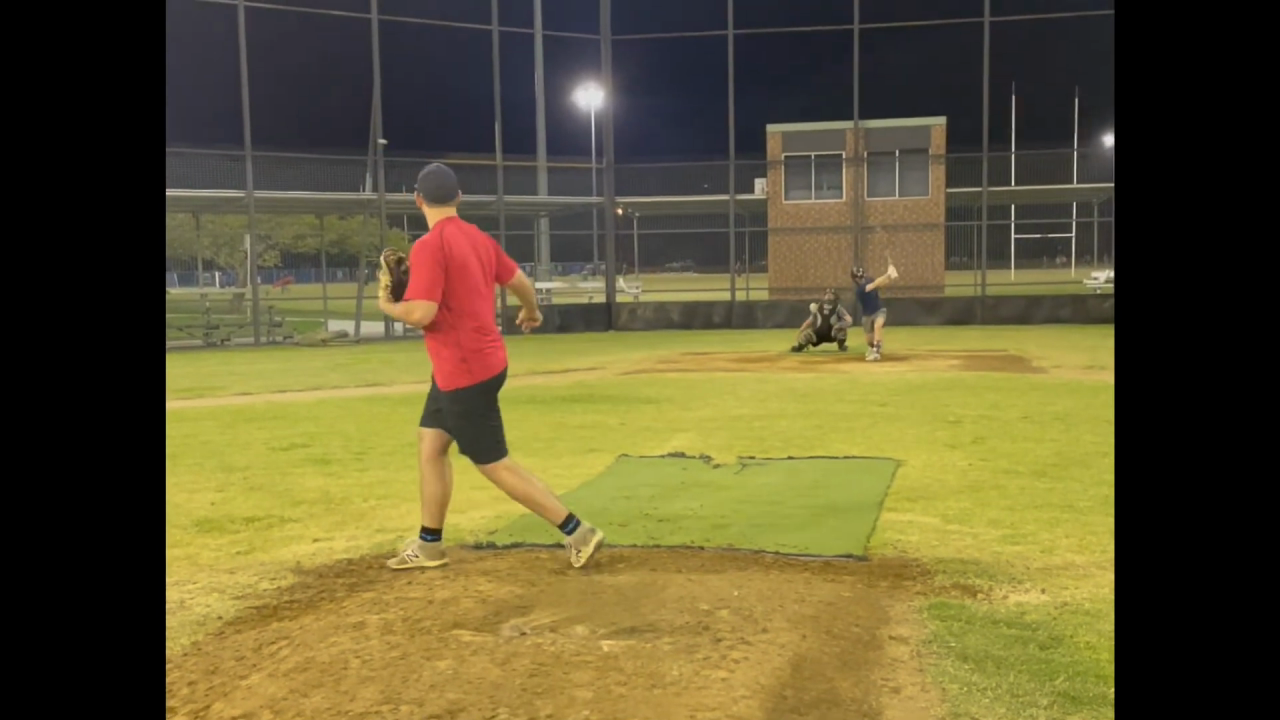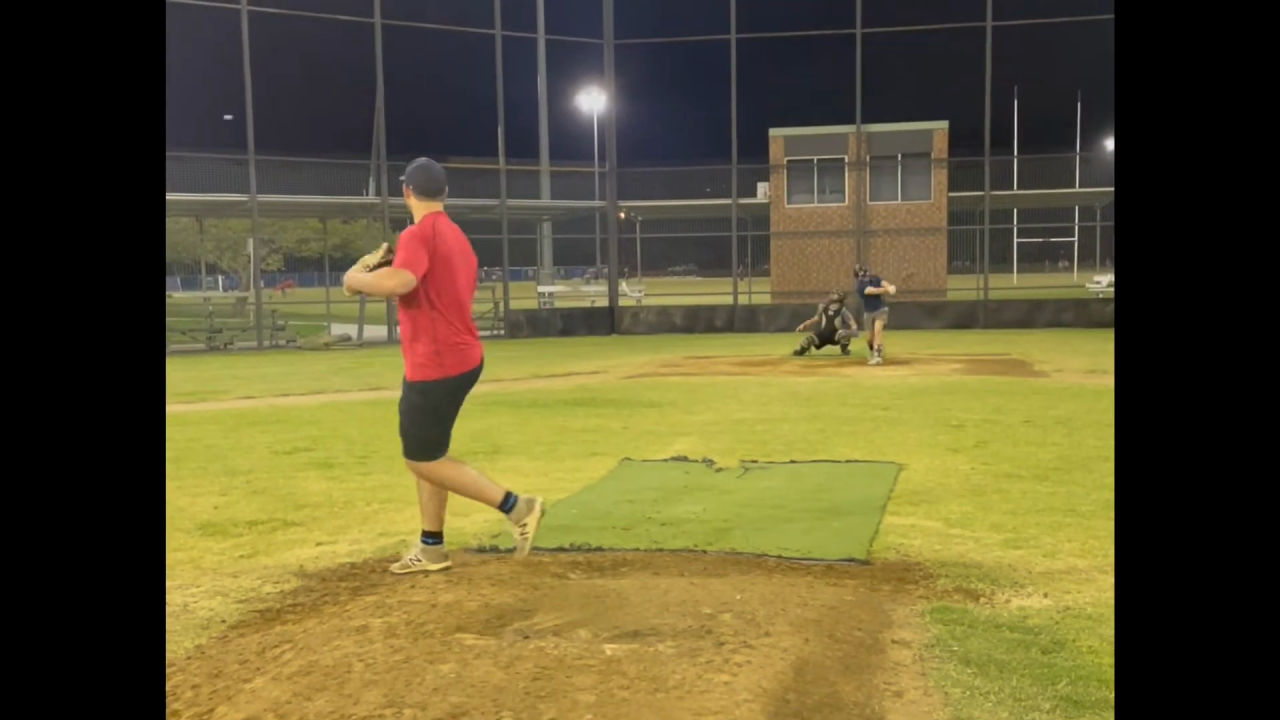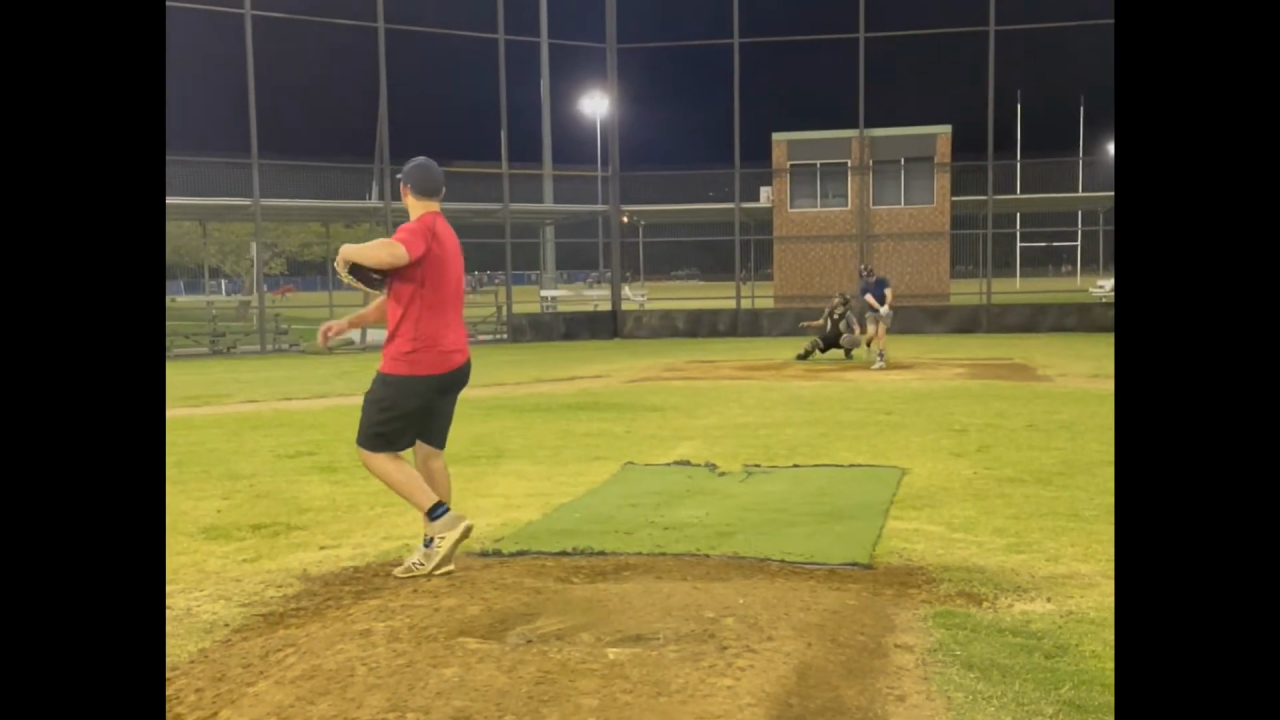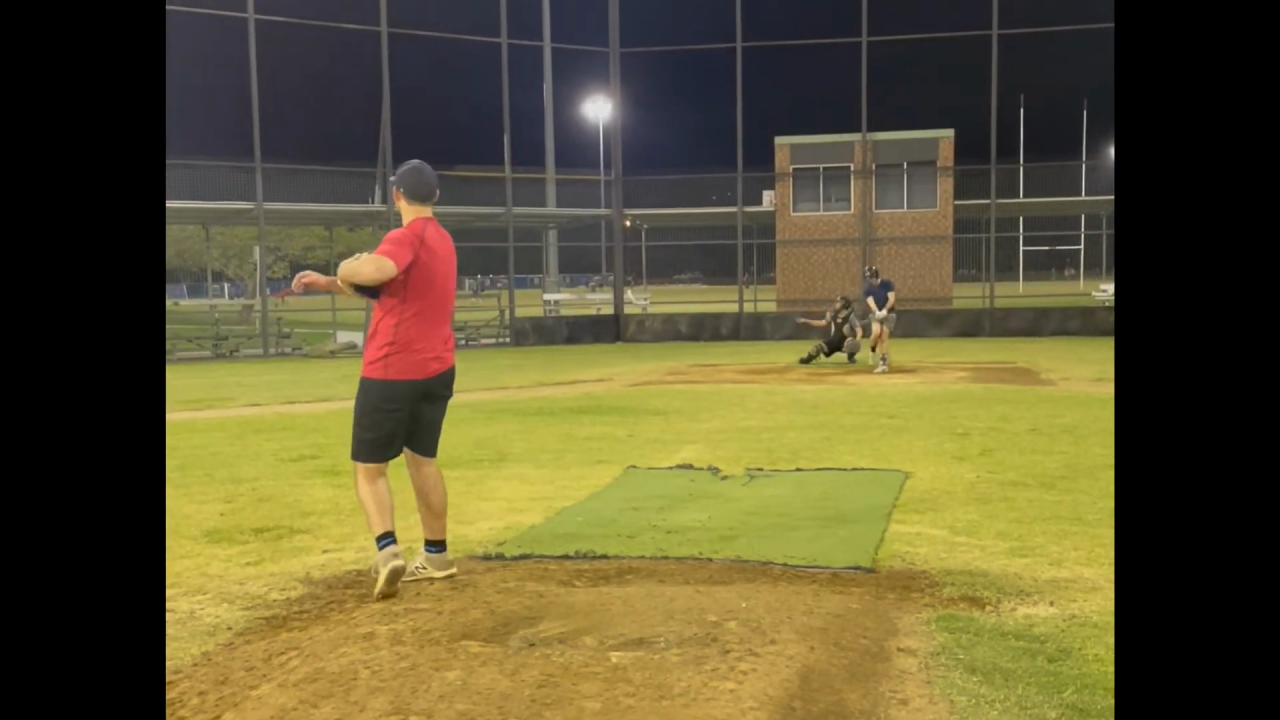
dt=0.2s
person 1, frame 1
left shoulder: (428, 247)
right shoulder: (481, 240)
left elbow: (422, 314)
right elbow: (522, 284)
left wrist: (388, 306)
right wrist: (531, 310)
left hip: (464, 373)
right hip: (481, 363)
left knee: (495, 465)
right knee: (430, 444)
left ankle: (577, 532)
right ankle: (428, 543)
person 1, frame 2
left shoulder: (420, 234)
right shoulder: (458, 238)
left elbow: (399, 282)
left wrist: (356, 278)
left hip: (436, 366)
right hip: (460, 360)
left knee: (425, 461)
right knee: (425, 454)
left ankle: (518, 506)
right ankle: (431, 546)
person 1, frame 3
left shoulder: (419, 230)
right shoulder: (445, 235)
left elbow: (390, 255)
left wrist: (348, 251)
right wrist: (347, 323)
left hip: (414, 365)
right hip: (452, 362)
left knee: (374, 450)
right knee: (429, 452)
left ankle: (444, 518)
right ankle: (438, 551)
person 1, frame 4
left shoulder: (408, 236)
right shoulder: (442, 239)
left elbow: (375, 272)
left wrist: (345, 268)
right wrist: (325, 283)
left hip: (393, 371)
right hip: (437, 370)
left knee: (368, 467)
right knee: (423, 460)
left ankle: (388, 550)
right ankle: (437, 554)
